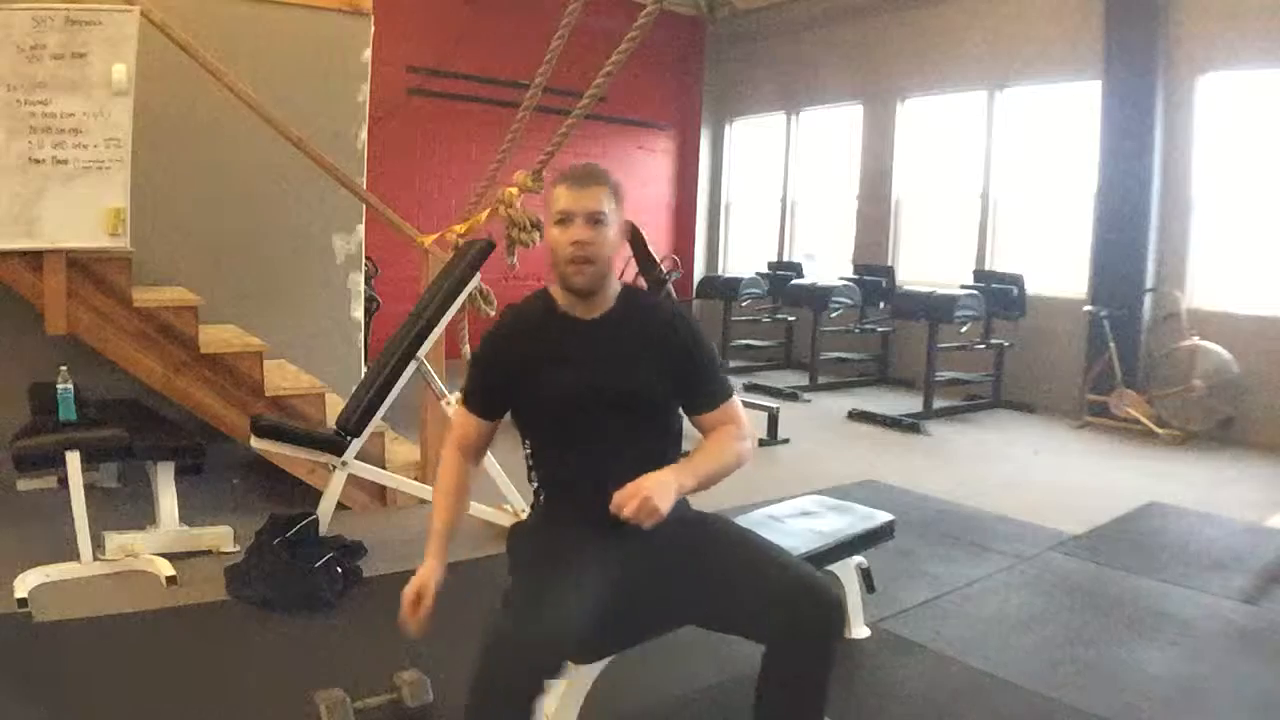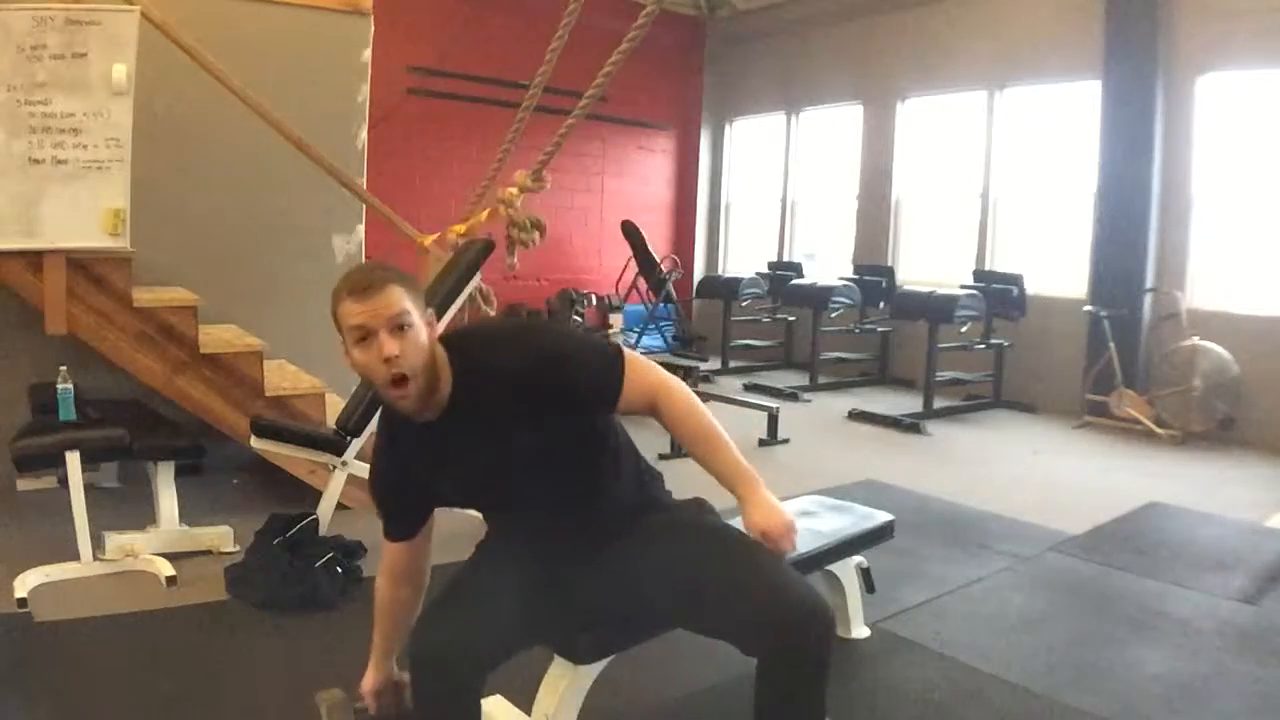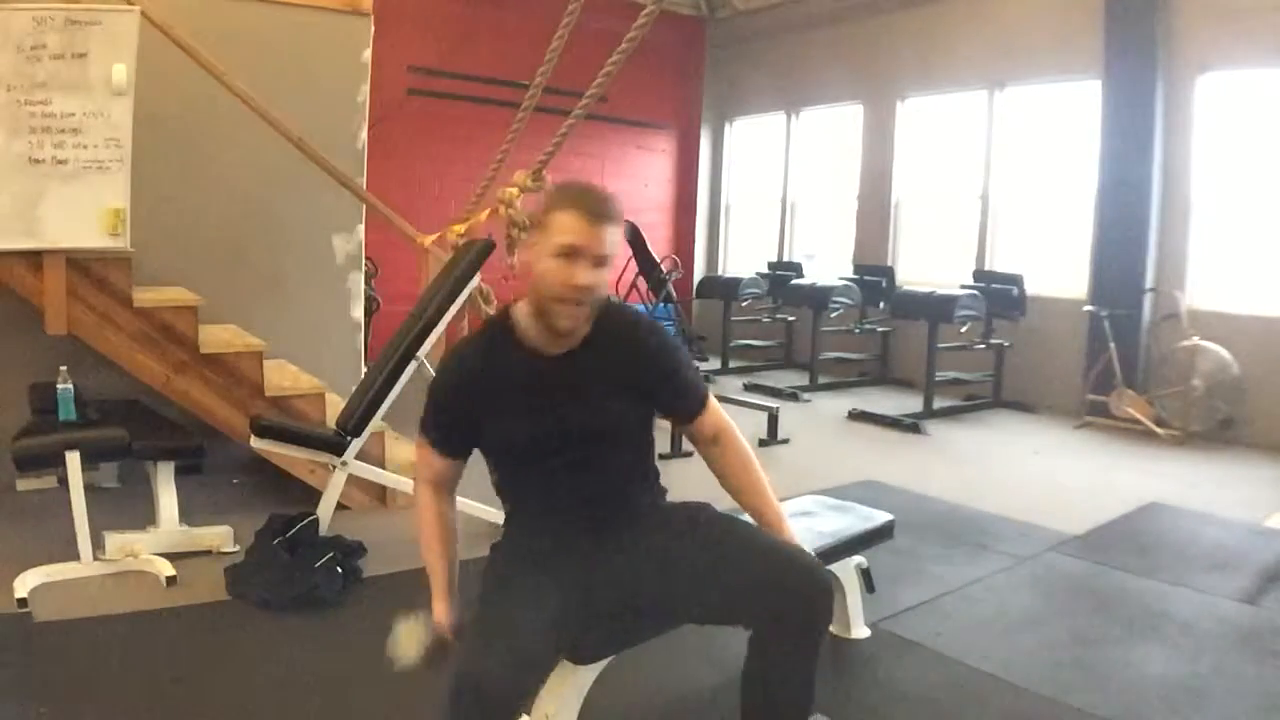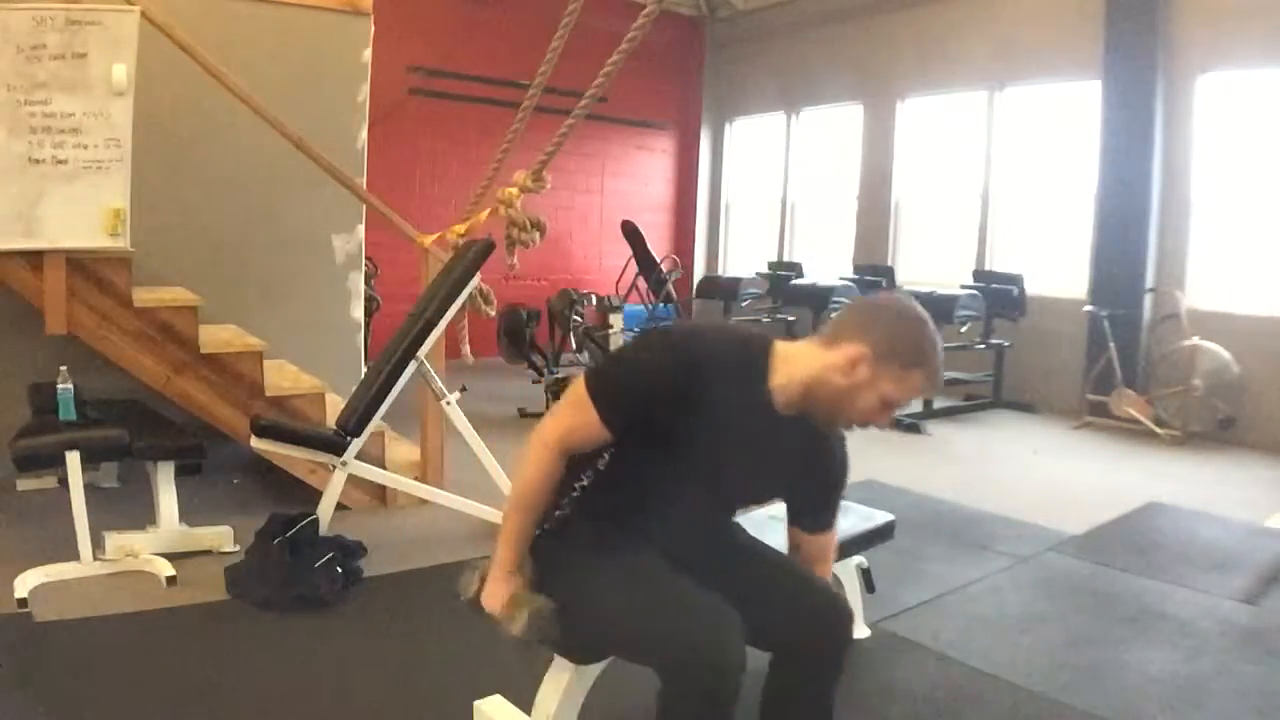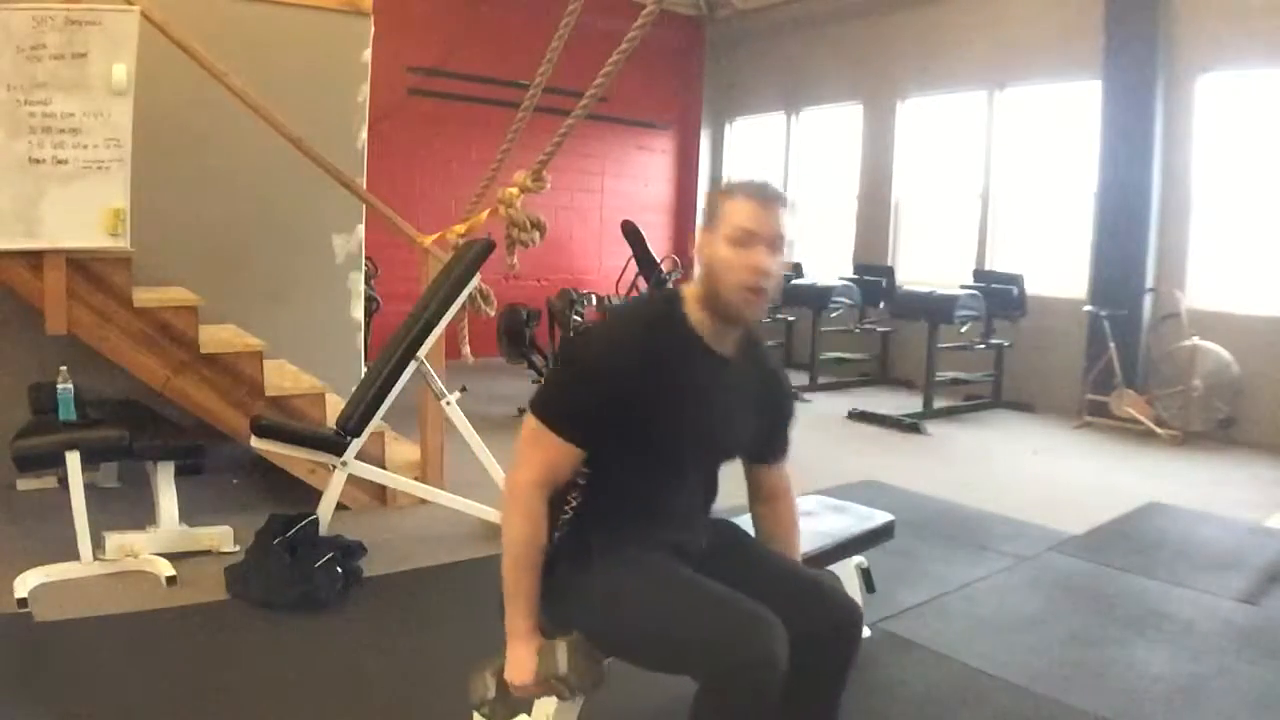
dt=0.7s
person 1, frame 1
left shoulder: (668, 327)
right shoulder: (514, 337)
left elbow: (734, 433)
right elbow: (463, 446)
left wrist: (674, 478)
right wrist: (433, 559)
left hip: (661, 526)
right hip: (567, 531)
left knee: (816, 606)
right knee: (529, 642)
person 1, frame 2
left shoulder: (519, 354)
right shoulder: (396, 454)
left elbow: (659, 391)
right elbow: (403, 572)
left wrist: (752, 492)
right wrist: (381, 663)
left hip: (639, 526)
right hip: (531, 555)
left knee: (801, 620)
right knee: (437, 655)
person 1, frame 3
left shoulder: (637, 342)
right shoulder: (472, 369)
left elbow: (713, 435)
right elbow: (433, 482)
left wrist: (781, 535)
right wrist: (443, 602)
left hip: (645, 531)
right hip: (543, 552)
left knee: (803, 587)
person 1, frame 4
left shoulder: (818, 446)
right shoulder: (691, 362)
left elbow: (812, 558)
right elbow: (554, 438)
right wrist: (505, 570)
right hip: (587, 547)
left knee: (823, 621)
right knee: (708, 646)
person 1, frame 5
left shoulder: (765, 381)
right shoulder: (618, 343)
left elbow: (771, 493)
right elbow: (530, 482)
left wrist: (790, 596)
right wrist: (522, 634)
left hip: (688, 543)
right hip: (589, 560)
left knee: (831, 618)
right knee: (749, 646)
